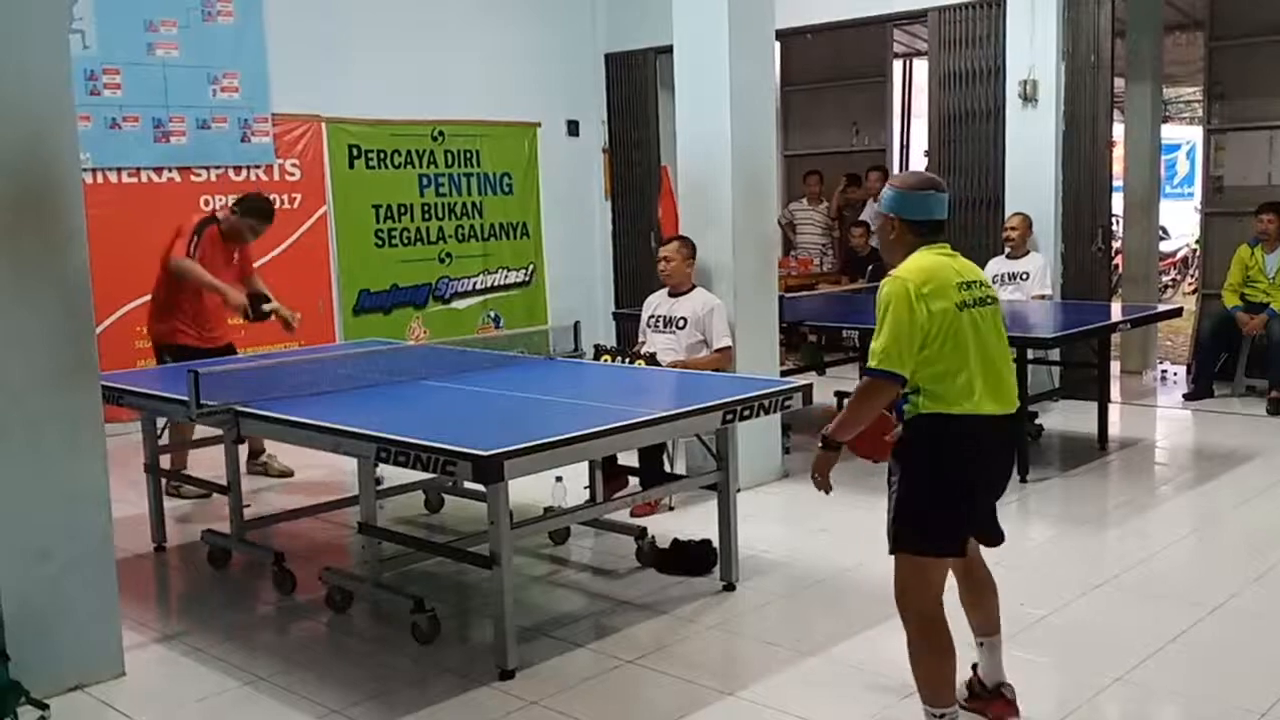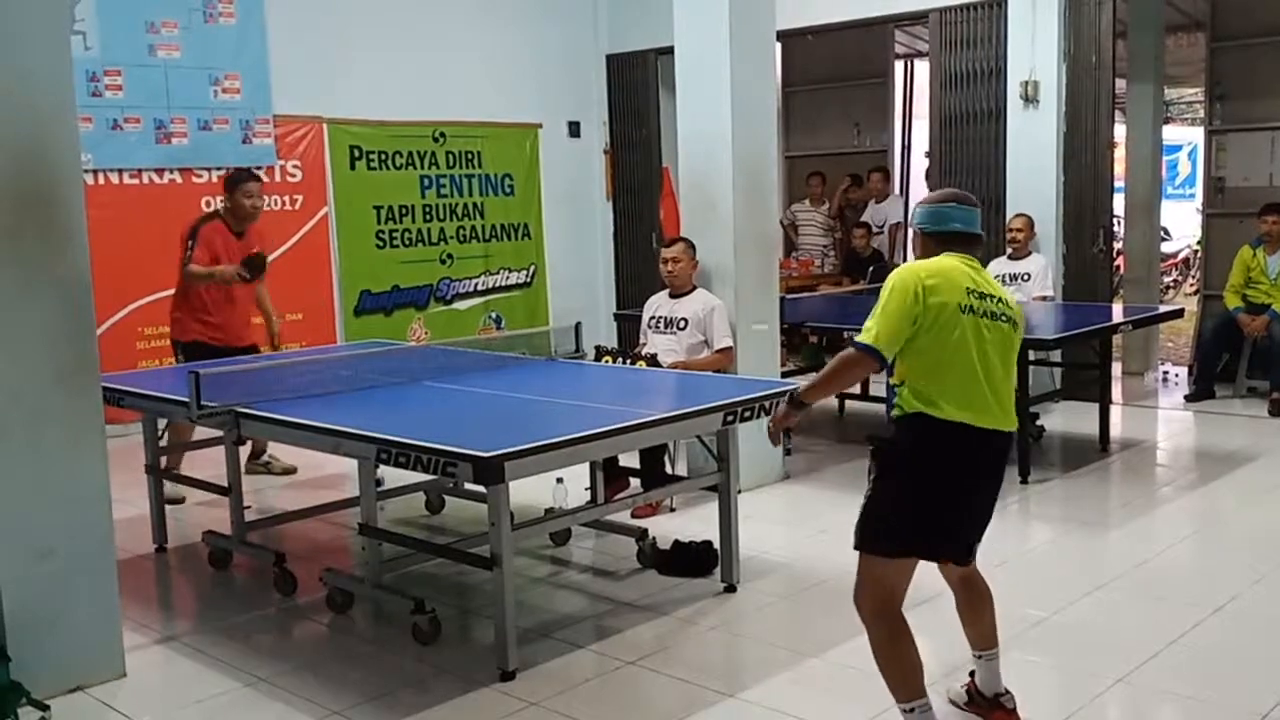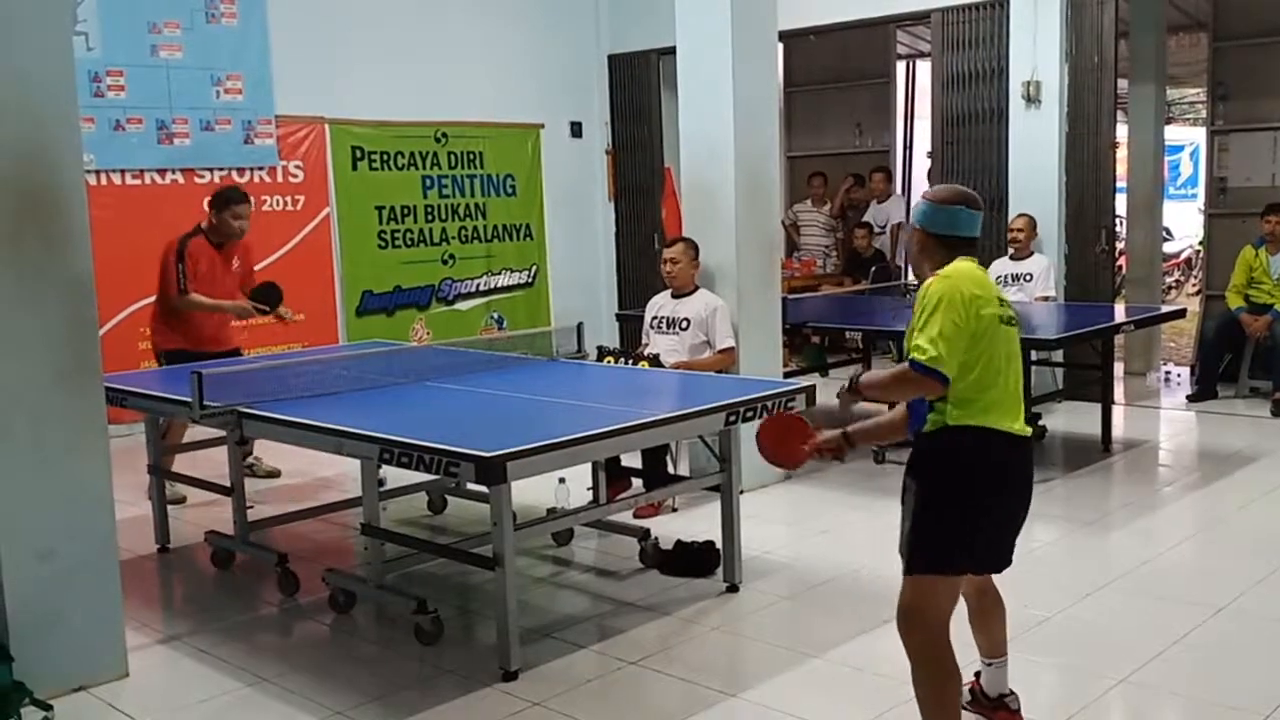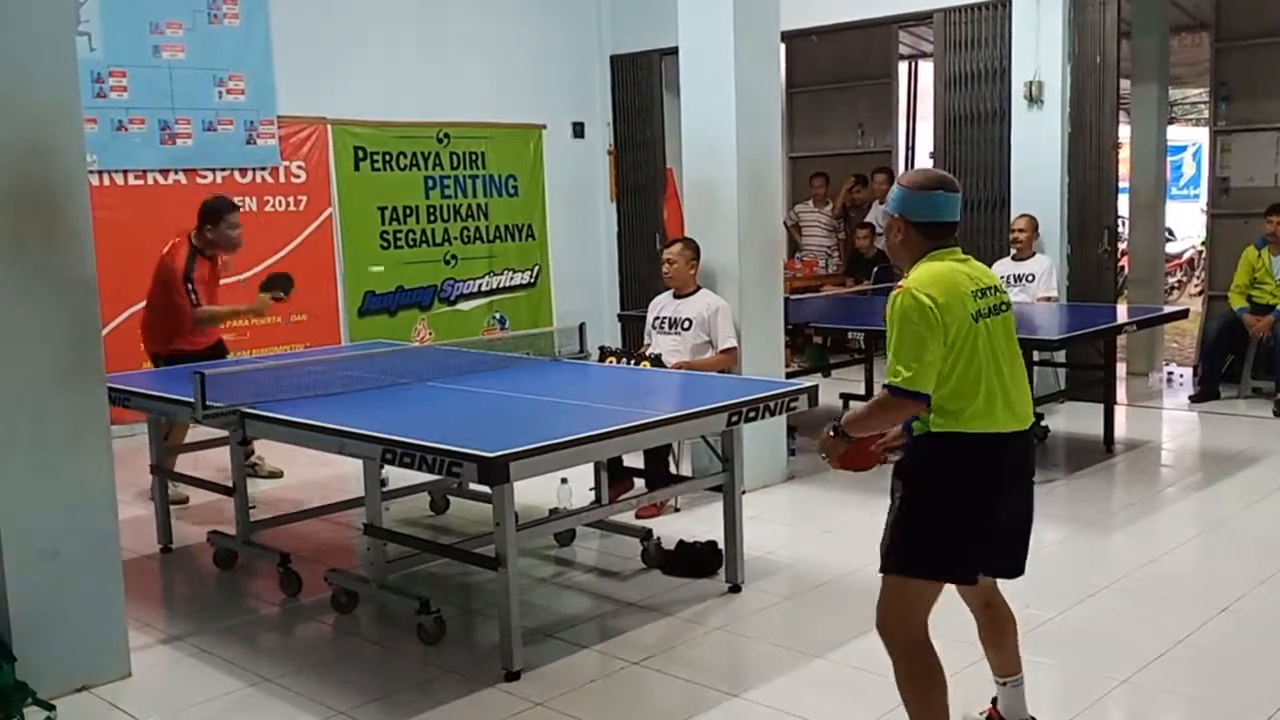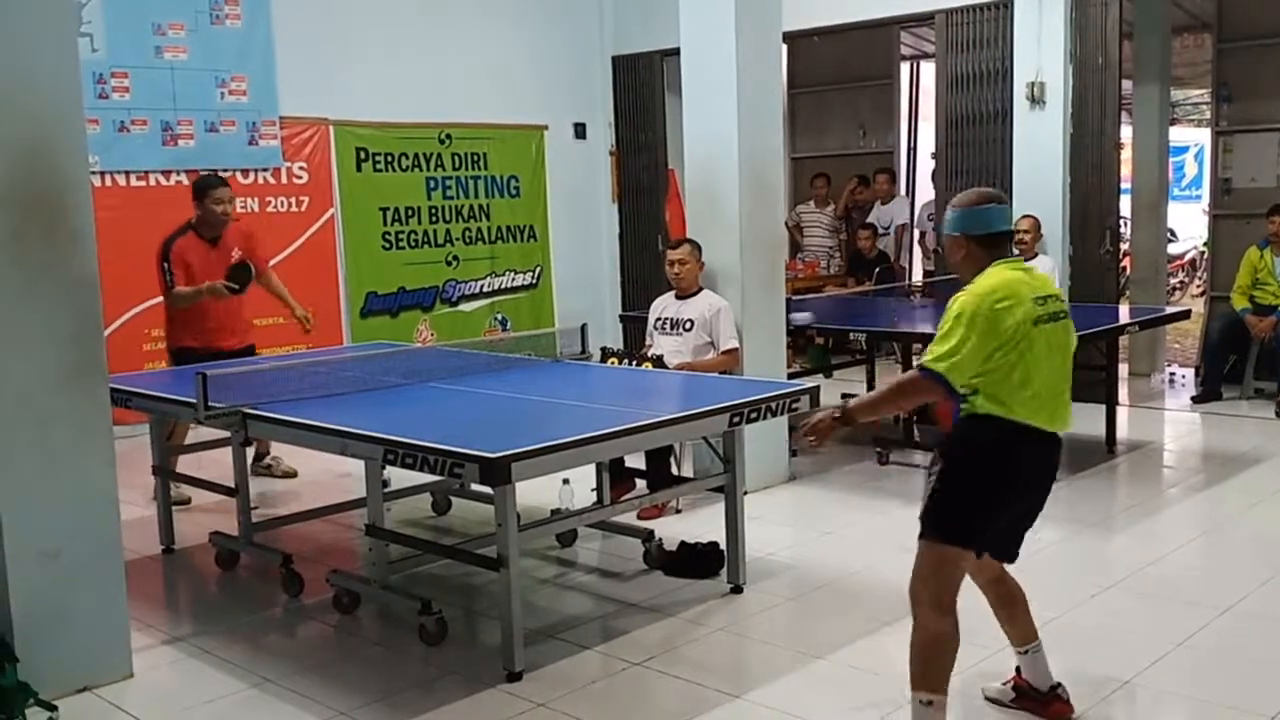
dt=0.5s
person 1, frame 1
left shoulder: (906, 283)
right shoulder: (973, 275)
left elbow: (883, 383)
left wrist: (831, 442)
right wrist: (914, 421)
left hip: (943, 443)
right hip: (994, 434)
left knee: (917, 598)
right knee: (965, 557)
person 1, frame 2
left shoulder: (916, 277)
right shoulder: (1005, 301)
left elbow: (864, 357)
left wrist: (797, 401)
left hip: (929, 445)
right hip: (989, 449)
left knee: (876, 599)
right knee: (959, 565)
person 1, frame 3
left shoulder: (946, 286)
right shoulder: (982, 288)
left elbow: (926, 380)
left wrist: (861, 385)
right wrist: (851, 436)
left hip: (961, 458)
right hip: (1006, 458)
left knee: (921, 618)
right knee: (974, 576)
person 1, frame 4
left shoulder: (917, 292)
right shoulder: (984, 278)
left elbow: (907, 397)
left wrist: (843, 428)
right wrist: (911, 430)
left hip: (954, 462)
right hip: (1009, 453)
left knee: (899, 623)
right knee: (980, 590)
person 1, frame 5
left shoulder: (984, 295)
right shoulder: (1045, 286)
left elbow: (928, 383)
left wrist: (843, 414)
left hip: (992, 445)
right hip: (1038, 450)
left knee: (930, 593)
right knee: (986, 566)
person 2, frame 1
left shoulder: (238, 243)
right shoulder: (201, 230)
left elbow: (249, 277)
right elbow: (178, 263)
left wrist: (278, 308)
right wrist: (224, 290)
left hip: (215, 334)
right hip: (175, 332)
left ankle: (257, 456)
right ankle: (176, 477)
person 2, frame 2
left shoulder: (254, 235)
right shoulder: (205, 230)
right elbow: (187, 273)
left wrist: (272, 320)
right wrist: (216, 273)
left hip: (238, 334)
right hip: (196, 332)
left ankle: (258, 456)
right ankle: (170, 474)
person 2, frame 3
left shoulder: (238, 245)
right shoulder: (186, 246)
left elbow: (250, 283)
right elbow: (181, 299)
right wrist: (230, 308)
left hip: (219, 340)
right hip: (177, 340)
left ankle: (245, 458)
person 2, frame 4
left shoulder: (210, 246)
right shoulder: (183, 265)
right elbow: (197, 315)
right wrist: (247, 309)
left hip: (205, 338)
right hip: (172, 343)
left ankle: (248, 458)
person 2, frame 5
left shoulder: (241, 235)
right shoulder: (175, 246)
left elbow: (263, 271)
right elbow: (173, 297)
left wrist: (292, 305)
right wrist: (204, 290)
left hip: (234, 336)
right hip: (190, 341)
left ankle: (263, 458)
person 3, frame 1
left shoulder: (708, 304)
right shoulder: (652, 301)
left elbow: (725, 358)
left wrist: (686, 365)
left ankle: (652, 488)
right ankle: (611, 475)
person 3, frame 2
left shoulder: (709, 304)
right shoulder: (653, 302)
left elbow: (726, 357)
left wrist: (687, 365)
left ankle: (653, 489)
right ankle: (612, 477)
person 3, frame 3
left shoulder: (711, 305)
right shoulder: (656, 303)
left elbow: (728, 358)
left wrist: (689, 366)
left ankle: (656, 489)
right ankle: (614, 477)
person 3, frame 4
left shoulder: (713, 305)
right shoulder: (657, 303)
left elbow: (730, 358)
left wrist: (690, 366)
left ankle: (658, 489)
right ankle: (617, 477)
person 3, frame 5
left shoulder: (715, 305)
right shoulder: (659, 304)
left elbow: (732, 359)
left wrist: (692, 366)
left ankle: (659, 491)
right ankle: (619, 477)
person 4, frame 1
right shoulder: (1246, 251)
right elbow: (1230, 289)
right wrist: (1238, 314)
right hip: (1248, 305)
right knee: (1207, 326)
right ankle: (1203, 385)
person 4, frame 2
right shoulder: (1247, 252)
right elbow: (1231, 290)
right wrist: (1240, 315)
right hip: (1249, 307)
right knee: (1209, 328)
right ankle: (1204, 386)
person 4, frame 3
right shoulder: (1250, 252)
right elbow: (1234, 290)
right wrist: (1243, 315)
right hip: (1252, 307)
right knee: (1211, 328)
right ankle: (1207, 386)
person 4, frame 4
right shoulder: (1252, 252)
right elbow: (1236, 291)
right wrist: (1246, 316)
right hip: (1255, 307)
right knee: (1214, 328)
right ankle: (1209, 387)
person 4, frame 5
right shoulder: (1255, 252)
right elbow: (1239, 291)
right wrist: (1248, 317)
right hip: (1256, 307)
right knee: (1216, 327)
right ankle: (1211, 387)
